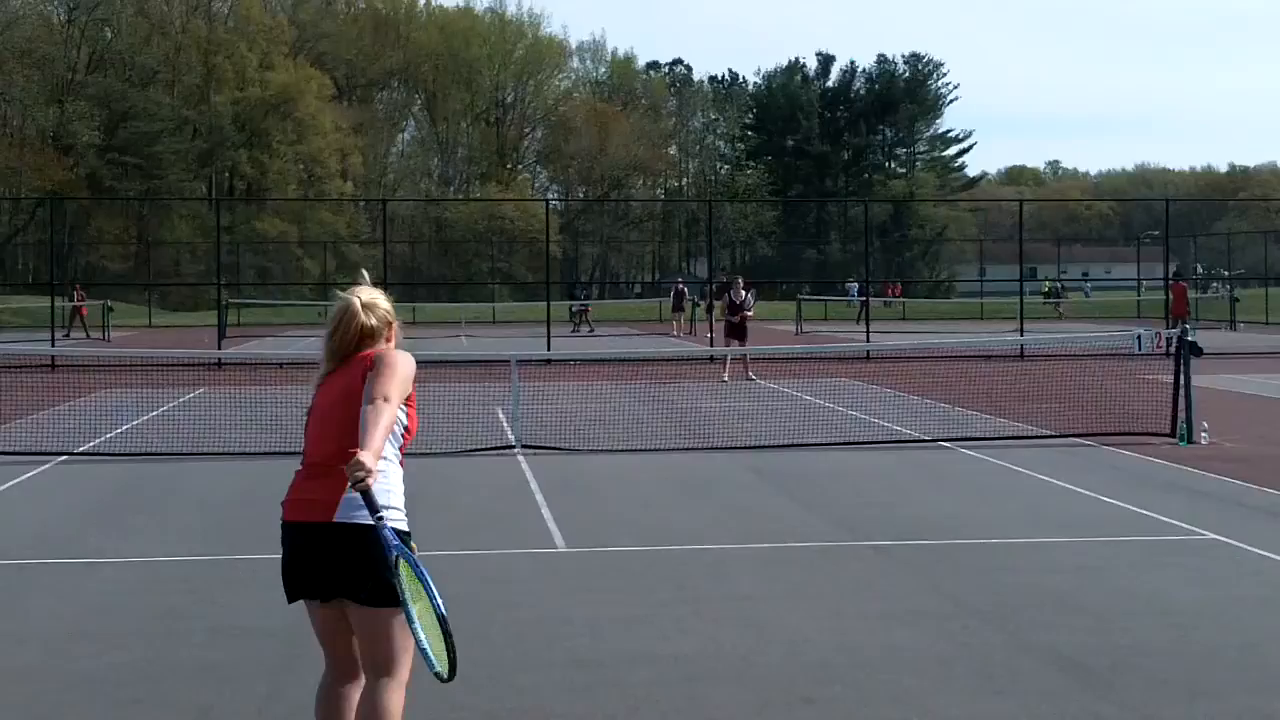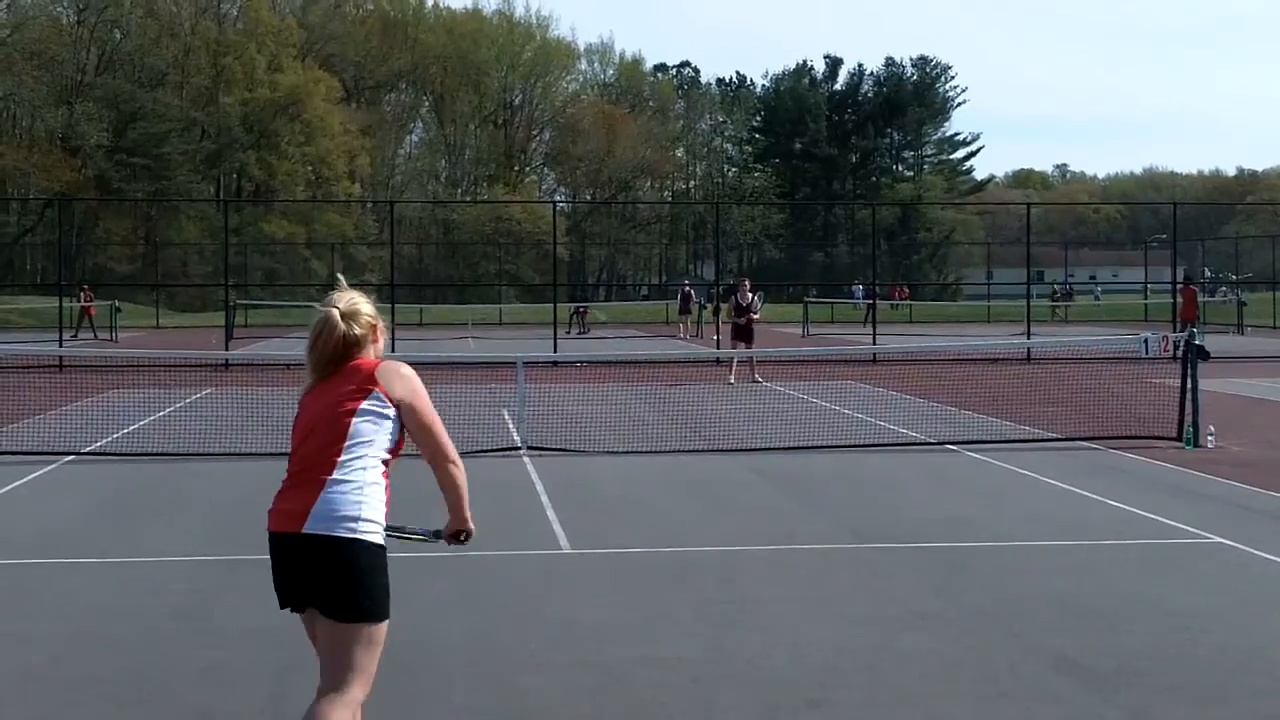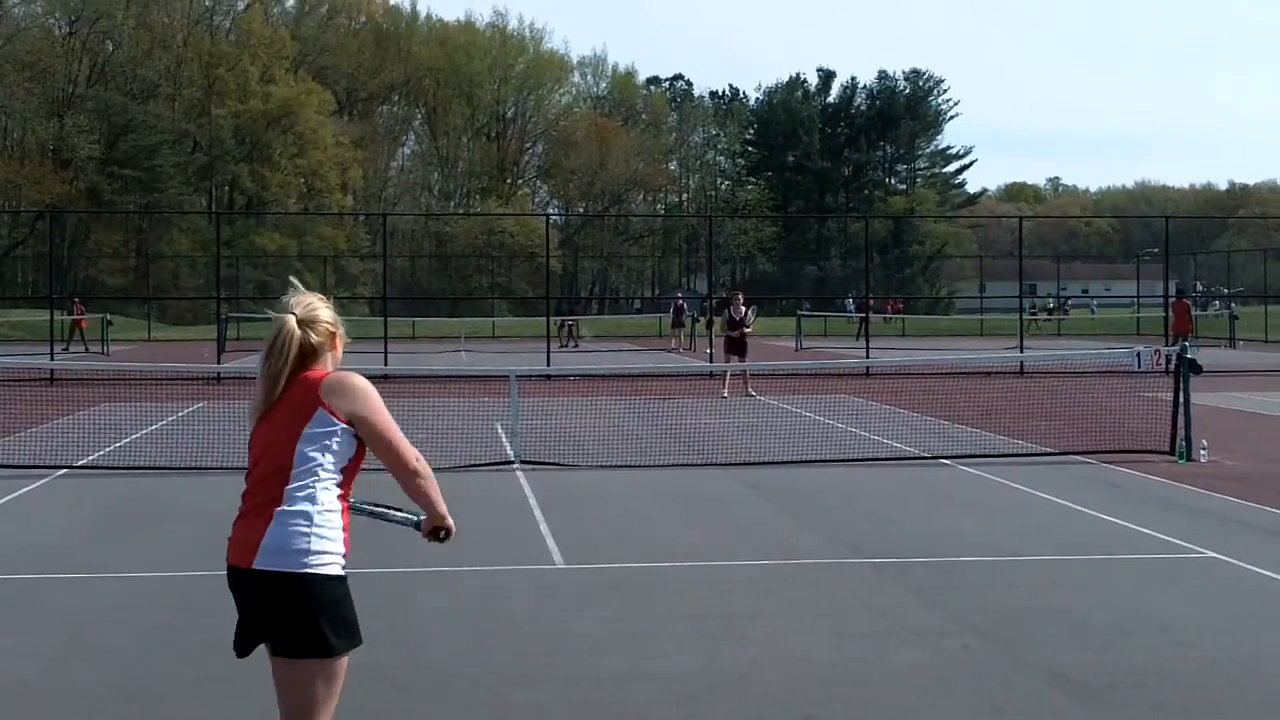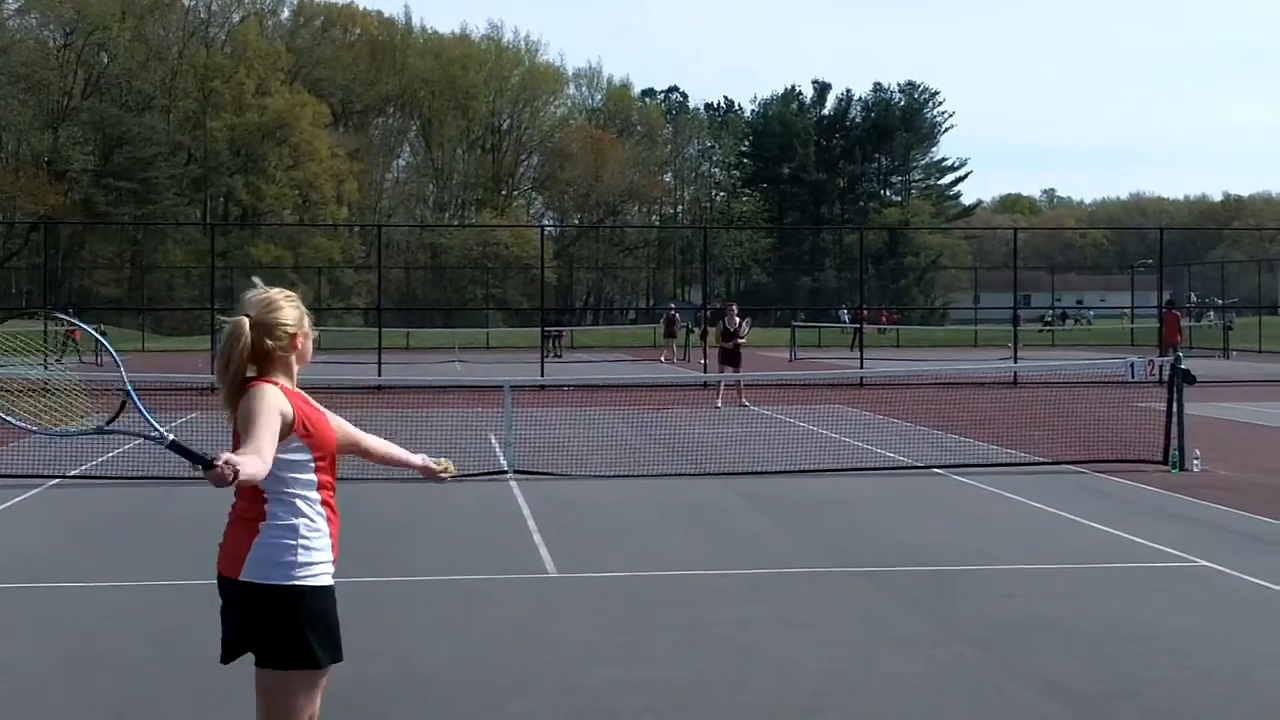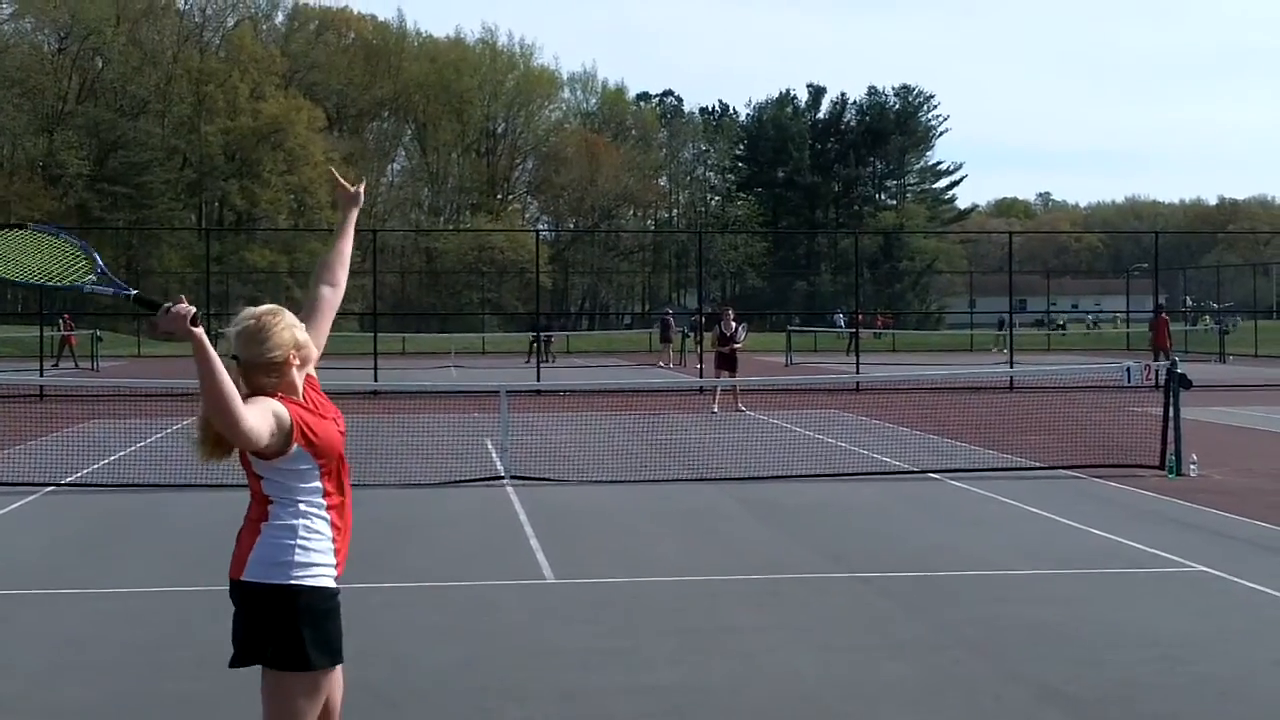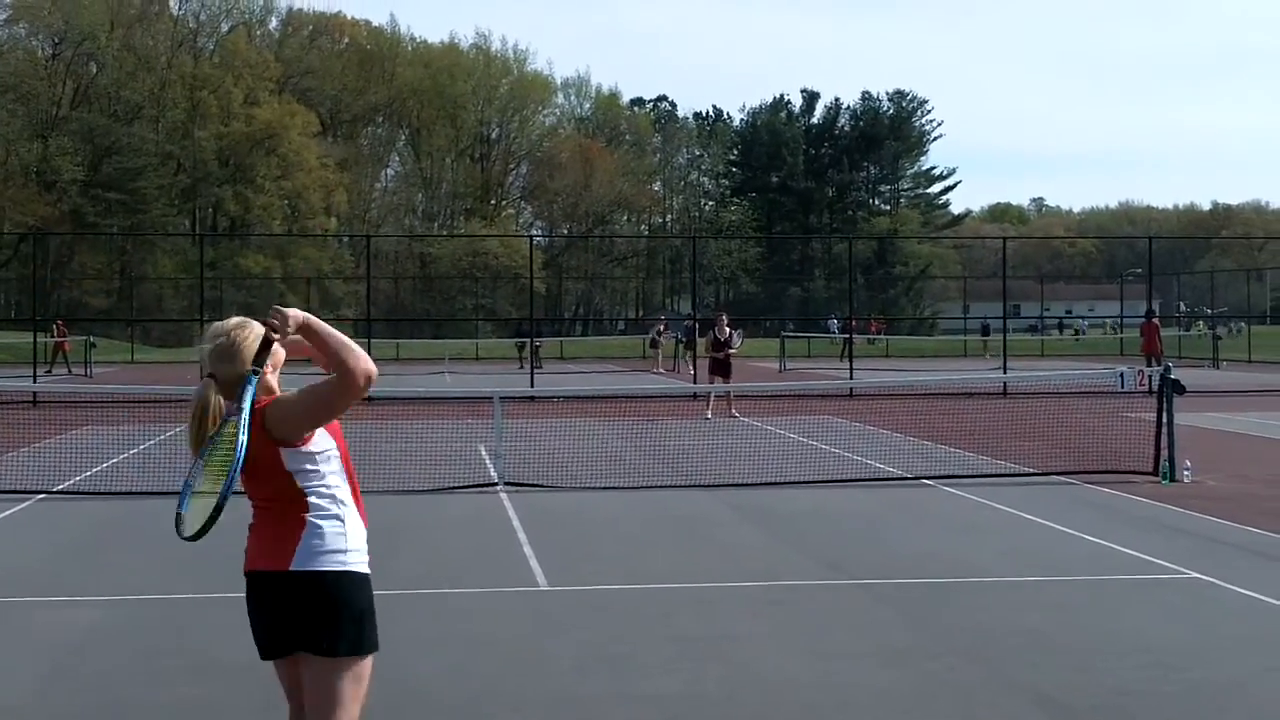
dt=0.4s
person 1, frame 1
left shoulder: (330, 377)
right shoulder: (393, 360)
right elbow: (380, 404)
right wrist: (370, 455)
left hip: (304, 523)
right hip: (363, 524)
left knee: (343, 669)
right knee: (391, 673)
person 1, frame 2
left shoulder: (318, 386)
right shoulder: (391, 374)
right elbow: (442, 456)
right wrist: (460, 516)
left hip: (290, 534)
right hip: (341, 536)
left knee: (345, 678)
person 1, frame 3
left shoulder: (280, 395)
right shoulder: (344, 387)
right elbow: (408, 465)
right wrist: (440, 513)
left hip: (255, 563)
right hip: (300, 566)
person 1, frame 4
left shoulder: (279, 395)
right shoulder: (264, 397)
left elbow: (352, 439)
right elbow: (258, 452)
left wrist: (415, 460)
right wrist: (239, 466)
left hip: (274, 577)
right hip: (280, 579)
person 1, frame 5
left shoulder: (300, 382)
right shoulder: (270, 411)
left elbow: (329, 288)
right elbow: (241, 428)
left wrist: (349, 214)
right wrist: (199, 347)
left hip: (296, 579)
right hip: (290, 583)
person 1, frame 6
right shoulder: (284, 414)
right elbow: (360, 374)
left wrist: (297, 339)
right wrist: (309, 323)
left hip: (273, 580)
right hip: (328, 576)
